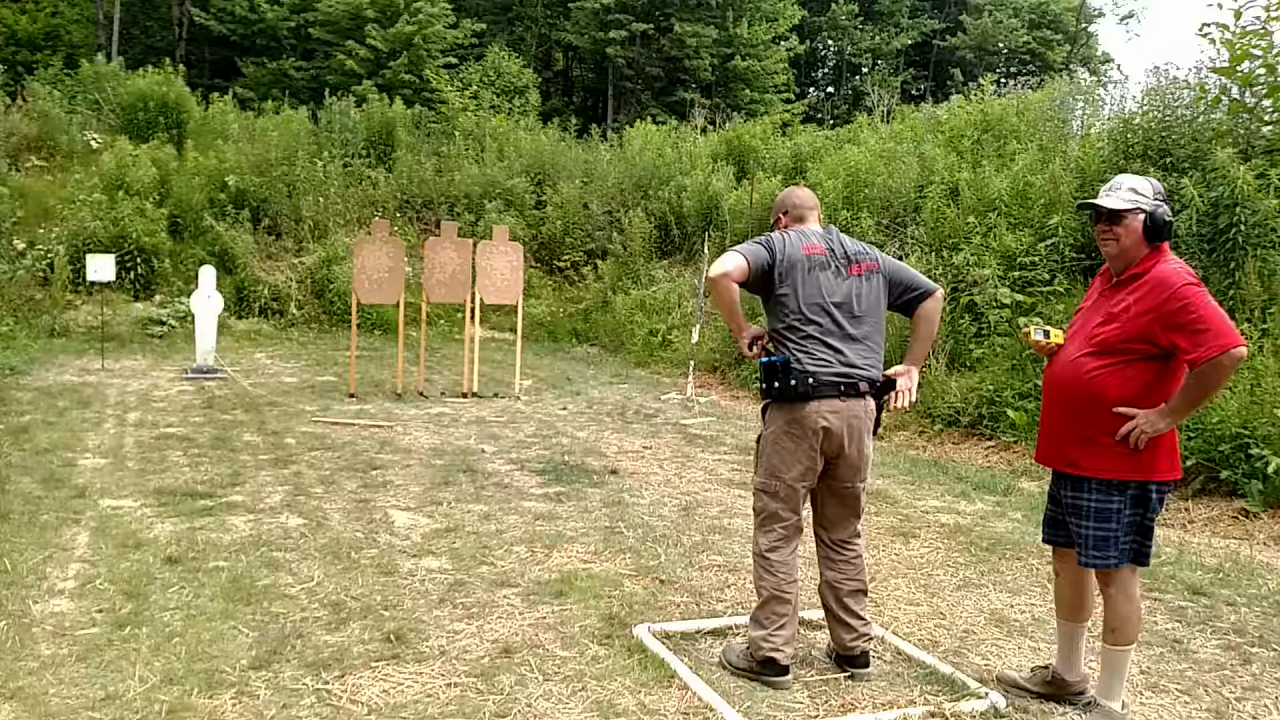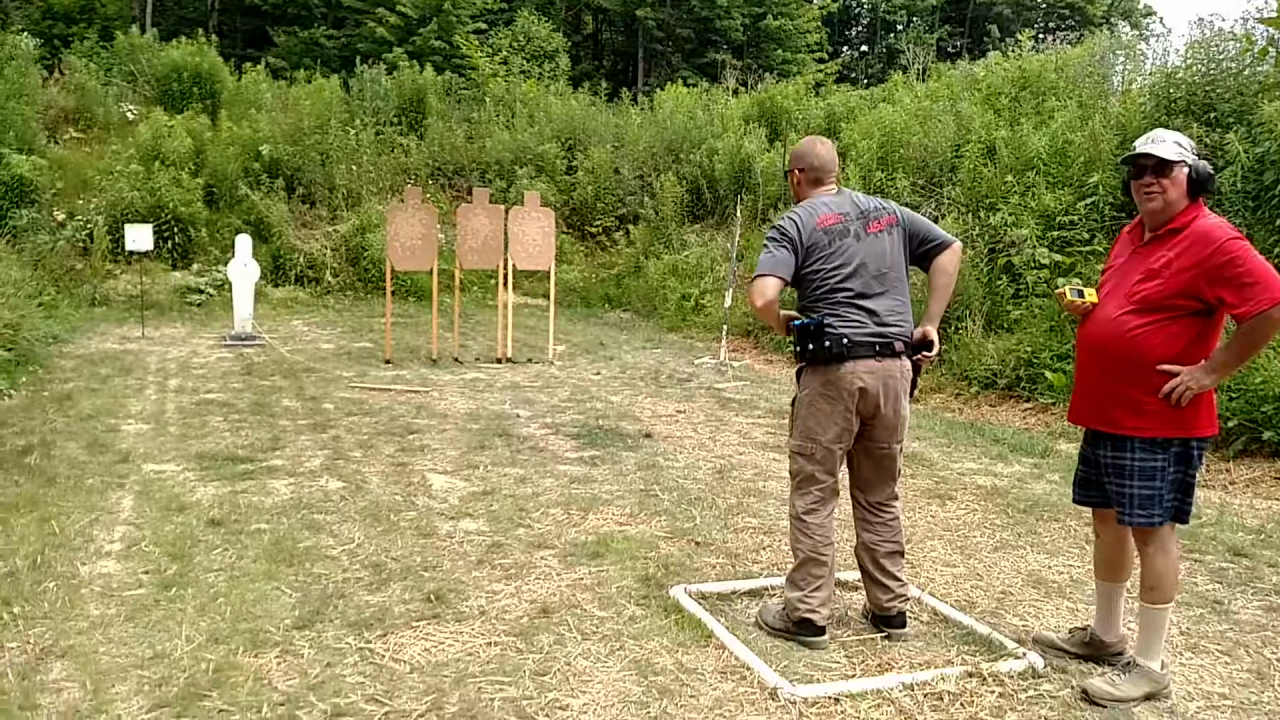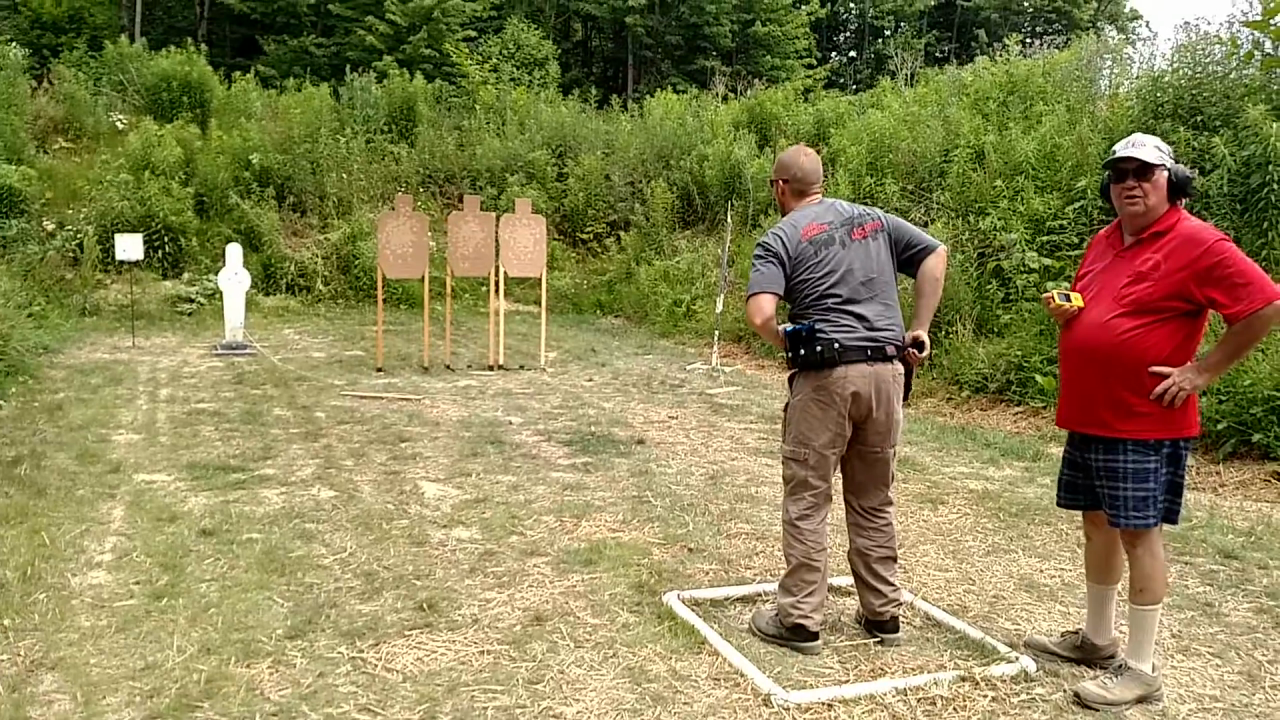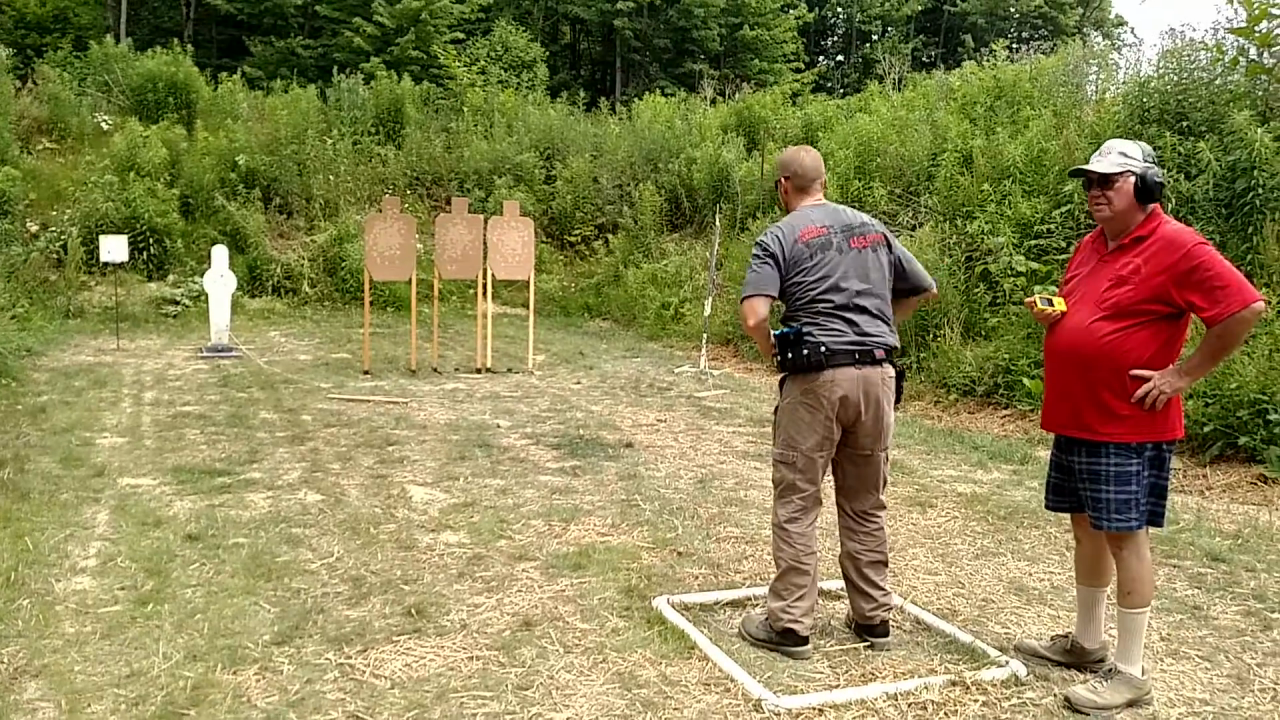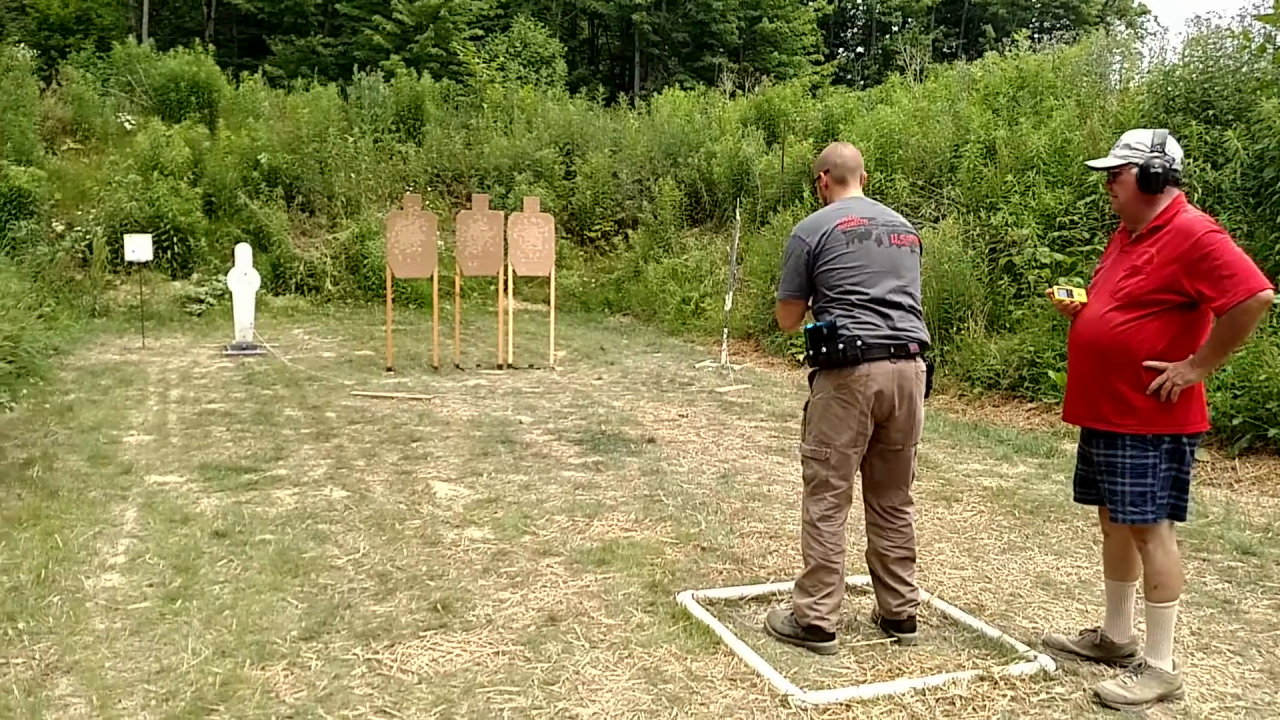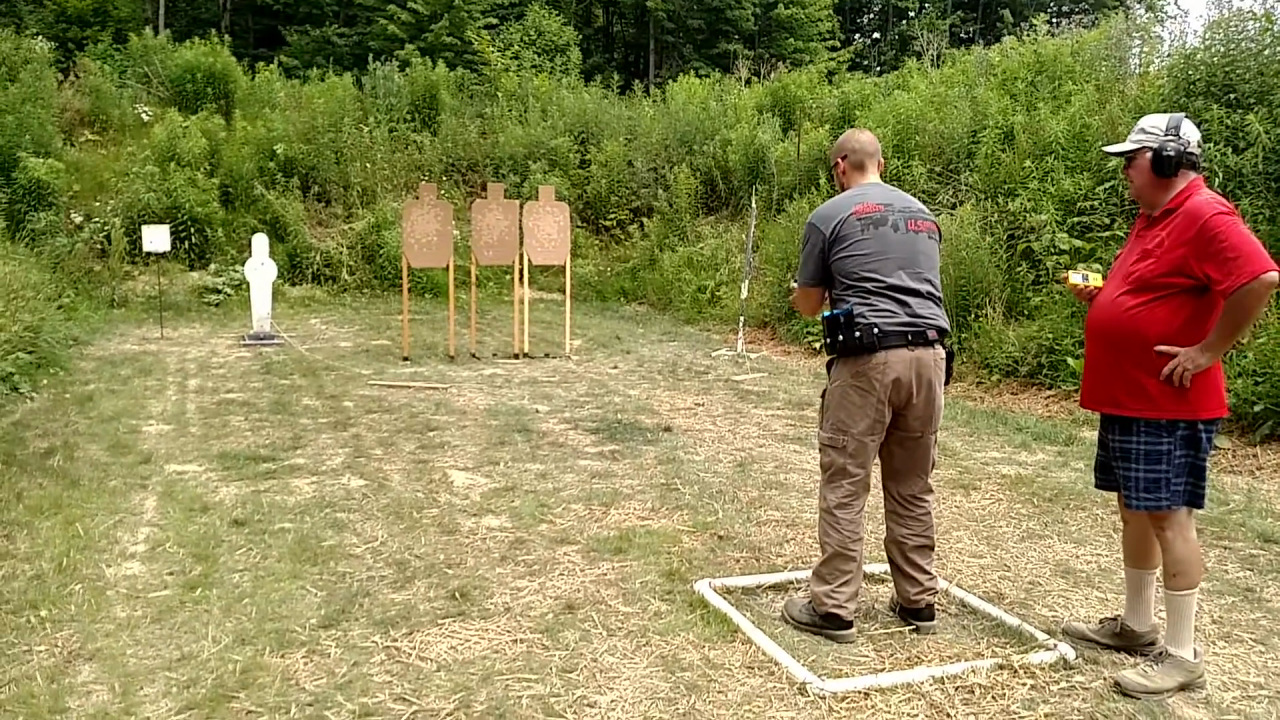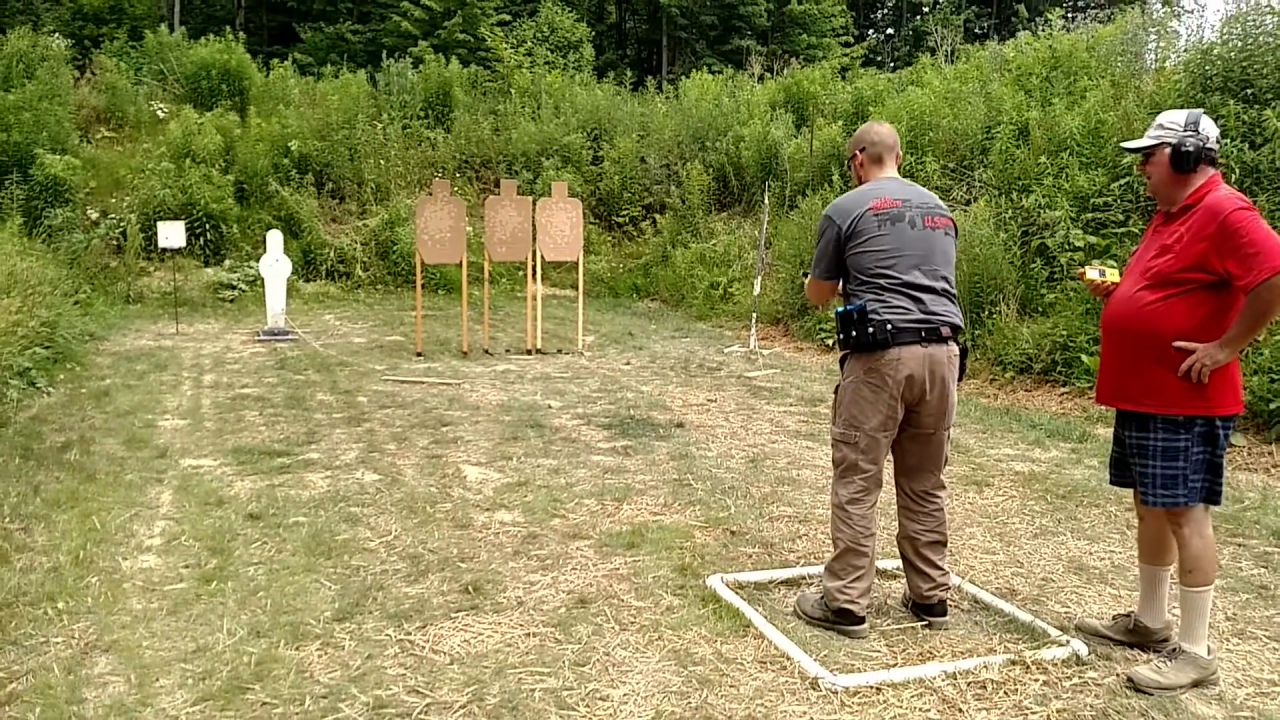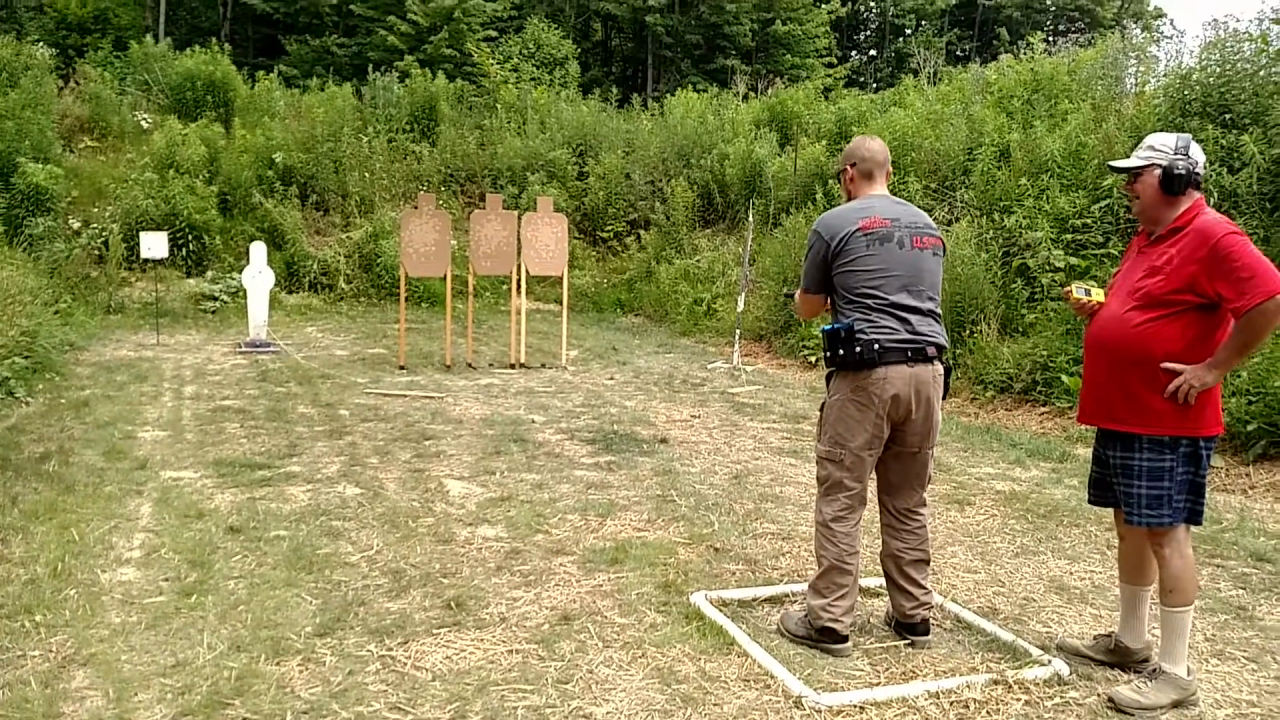
dt=0.4s
person 1, frame 1
left shoulder: (1171, 285)
right shoulder: (1109, 278)
left elbow: (1228, 351)
left wrist: (1167, 416)
right wrist: (1055, 352)
left hip: (1121, 463)
right hip: (1075, 456)
left knee: (1114, 571)
right knee: (1069, 561)
right ankle: (1065, 673)
person 1, frame 2
left shoulder: (1212, 241)
right shoulder: (1131, 236)
left wrist: (1212, 371)
right wrist: (1085, 309)
left hip: (1157, 421)
right hip: (1105, 413)
left knee: (1151, 532)
right knee: (1107, 520)
left ankle: (1149, 665)
right ankle: (1105, 635)
person 1, frame 3
left shoulder: (1198, 243)
right shoulder: (1104, 241)
left wrist: (1203, 371)
right wrist: (1065, 313)
left hip: (1145, 423)
right hip: (1088, 416)
left knee: (1139, 534)
right knee: (1098, 523)
left ankle: (1141, 669)
right ankle: (1096, 638)
person 1, frame 4
left shoulder: (1177, 246)
right shoulder: (1090, 245)
left elbow: (1245, 307)
left wrist: (1183, 375)
right wrist: (1051, 319)
left hip: (1128, 426)
right hip: (1076, 419)
left knee: (1125, 536)
right knee: (1086, 528)
left ankle: (1130, 672)
right ankle: (1086, 642)
person 1, frame 5
left shoulder: (1193, 234)
right shoulder: (1127, 234)
left wrist: (1197, 366)
right wrist: (1079, 309)
left hip: (1151, 418)
right hip: (1105, 411)
left knee: (1150, 529)
right knee: (1114, 520)
left ankle: (1161, 666)
right ankle: (1114, 636)
person 1, frame 6
left shoulder: (1205, 215)
right shoulder: (1151, 217)
left wrist: (1208, 351)
right wrist: (1099, 296)
left hip: (1168, 403)
right hip: (1126, 397)
left knee: (1168, 516)
right knee: (1133, 508)
left ankle: (1180, 655)
right ankle: (1135, 624)
person 1, frame 7
left shoulder: (1224, 212)
right shoulder: (1169, 214)
left wrist: (1227, 347)
right wrist: (1115, 291)
left hip: (1185, 400)
right hip: (1142, 394)
left knee: (1184, 513)
right knee: (1149, 505)
left ankle: (1194, 651)
right ankle: (1150, 621)
person 1, frame 8
left shoulder: (1211, 236)
right shoulder: (1146, 238)
left wrist: (1214, 368)
right wrist: (1096, 311)
left hip: (1167, 421)
right hip: (1121, 414)
left knee: (1166, 533)
right knee: (1129, 525)
left ankle: (1174, 671)
right ankle: (1129, 641)
person 2, frame 1
left shoulder: (778, 246)
right shoulder: (869, 256)
left elbow: (720, 274)
right elbow: (933, 297)
left wrist: (742, 332)
right wrist: (912, 366)
left hip: (800, 407)
right hip: (859, 408)
left knee: (777, 531)
right knee: (843, 532)
left ankle: (770, 653)
right ankle: (853, 646)
person 2, frame 2
left shoulder: (794, 223)
right shoulder: (888, 212)
left elbow: (763, 298)
right elbow: (950, 250)
left wrist: (786, 324)
right wrist: (929, 324)
left hip: (835, 371)
right hip: (894, 367)
left knee: (814, 494)
right knee: (880, 494)
left ankle: (807, 614)
right ankle: (890, 608)
person 2, frame 3
left shoulder: (780, 238)
right shoulder: (873, 219)
left elbow: (760, 315)
right elbow: (935, 254)
left wrist: (788, 346)
right wrist: (920, 326)
left hip: (826, 375)
right hip: (886, 371)
left knee: (806, 500)
right knee: (874, 499)
left ankle: (799, 619)
right ankle: (883, 611)
person 2, frame 4
left shoulder: (777, 238)
right shoulder: (871, 228)
left elbow: (755, 318)
right elbow: (925, 289)
left wrist: (774, 352)
left hip: (817, 379)
right hip: (875, 375)
left knee: (797, 504)
right knee: (865, 503)
left ankle: (789, 624)
right ankle: (873, 616)
person 2, frame 5
left shoulder: (813, 229)
right shoulder: (904, 229)
left elbow: (788, 318)
left wrist: (810, 301)
left hip: (850, 372)
right hip: (909, 368)
left knee: (827, 498)
right knee: (893, 499)
left ankle: (815, 619)
right ankle: (900, 611)
person 2, frame 6
left shoulder: (829, 216)
right shoulder: (922, 214)
left elbow: (809, 304)
left wrist: (806, 296)
left hip: (867, 360)
right hip: (928, 356)
left knee: (844, 487)
right knee: (912, 487)
left ankle: (832, 607)
right ankle: (918, 600)
person 2, frame 7
left shoulder: (846, 209)
right shoulder: (939, 208)
left elbow: (818, 294)
left wrist: (831, 284)
left hip: (881, 356)
right hip: (941, 352)
left knee: (856, 483)
right knee: (925, 483)
left ankle: (846, 603)
right ankle: (931, 595)
person 2, frame 8
left shoulder: (834, 224)
right shoulder: (927, 225)
left elbow: (808, 308)
left wrist: (822, 297)
left hip: (867, 375)
right hip: (926, 372)
left knee: (840, 502)
right knee: (908, 502)
left ankle: (828, 621)
right ankle: (913, 615)
